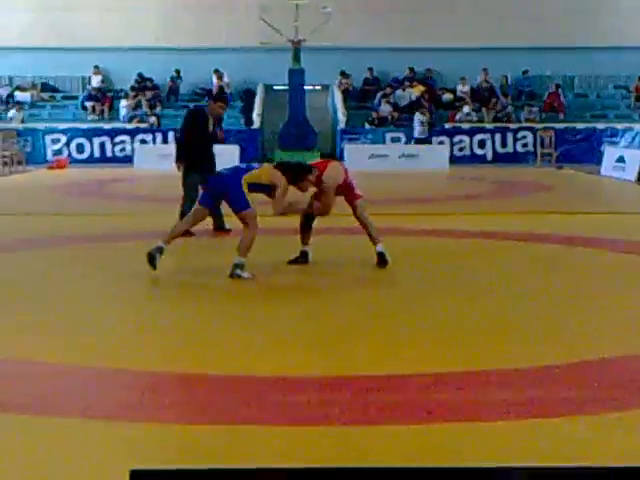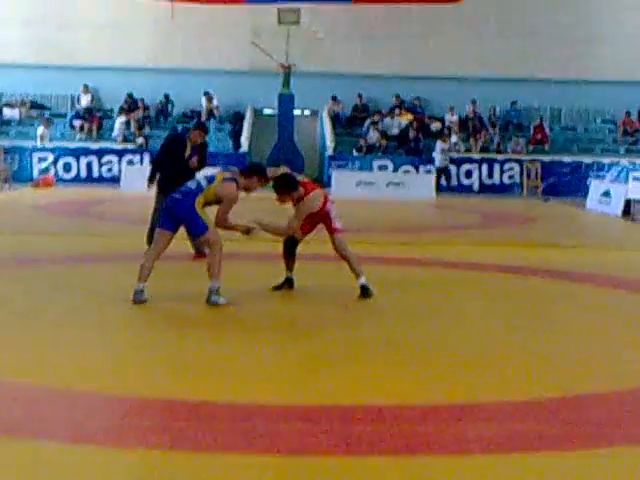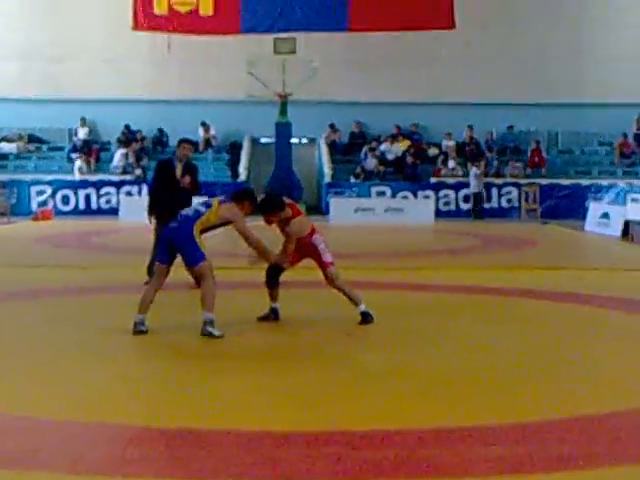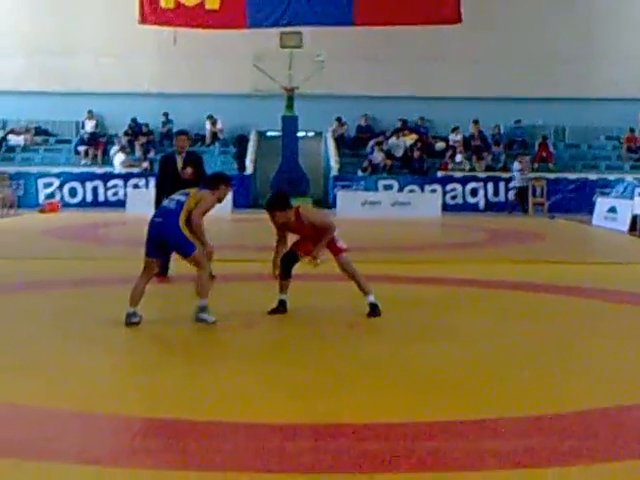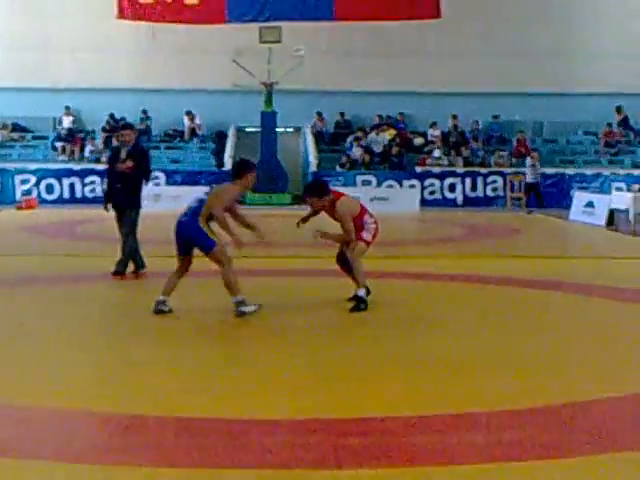
dt=1s
person 1, frame 1
left shoulder: (269, 172)
right shoulder: (282, 179)
left elbow: (273, 195)
right elbow: (277, 209)
right wrist: (298, 209)
left hip: (219, 178)
right hip: (234, 183)
left knee: (191, 219)
right knee: (251, 225)
left ankle: (159, 249)
right ankle: (238, 267)
person 1, frame 2
left shoulder: (231, 175)
right shoulder: (232, 192)
right elbow: (220, 222)
right wrist: (239, 228)
left hip: (174, 200)
right hip: (189, 206)
left knee: (156, 248)
right knee: (215, 246)
left ankle: (139, 291)
right ankle: (213, 293)
person 1, frame 3
left shoulder: (219, 204)
right shoulder: (233, 210)
right elbow: (251, 240)
right wrist: (268, 255)
left hip: (170, 230)
right hip: (186, 233)
left knee: (156, 281)
right knee: (207, 278)
left ankle: (139, 323)
right ankle: (208, 324)
person 1, frame 4
left shoulder: (192, 194)
right shoulder: (209, 196)
right elbow: (195, 218)
left wrist: (201, 246)
right wrist: (206, 244)
left hip: (156, 225)
right hip: (173, 227)
left knee: (147, 274)
right knee: (204, 265)
left ankle: (132, 314)
right ankle: (202, 310)
person 1, frame 5
left shoulder: (228, 190)
right shoulder: (231, 191)
left elbow: (237, 216)
right elbow: (216, 212)
left wrist: (253, 228)
right wrist: (233, 235)
left hip: (182, 225)
right hip: (194, 225)
left knee: (183, 268)
right knee: (225, 262)
left ankle: (161, 303)
right ankle: (240, 304)
person 2, frame 1
left shoulder: (217, 118)
right shoulder: (194, 113)
right elbow: (183, 137)
left wrist: (219, 136)
right wrist: (180, 159)
left hip: (207, 161)
right hip: (191, 161)
right knee: (190, 194)
left ankle: (218, 224)
person 2, frame 2
left shoulder: (202, 145)
right shoulder: (174, 138)
left elbow: (203, 163)
right elbow: (159, 158)
left wrist: (197, 164)
right wrist: (152, 178)
left hip: (186, 185)
right hip: (167, 184)
right knee: (158, 215)
left ankle: (199, 249)
right ankle: (152, 245)
person 2, frame 3
left shoulder: (192, 168)
right shoulder: (163, 165)
left elbow: (196, 190)
right elbow: (155, 187)
left wrist: (190, 185)
right wrist: (152, 210)
right hip: (164, 212)
right ankle: (153, 276)
person 2, frame 4
left shoulder: (196, 158)
right shoulder: (165, 159)
left elbow: (203, 179)
right elbow: (160, 184)
left wrist: (192, 176)
right wrist: (158, 205)
right ankle: (162, 271)
person 2, frame 5
left shoulder: (141, 152)
right shoulder: (115, 151)
left elbow: (146, 174)
right elbow: (110, 175)
left wrist: (128, 171)
right wrist: (107, 198)
left hip: (131, 200)
right hip: (118, 200)
left knee: (127, 234)
right knee: (128, 234)
left ankle: (121, 268)
right ankle: (139, 265)
person 3, frame 1
left shoulder: (326, 180)
left elbow: (326, 210)
left hip: (345, 183)
right hip: (327, 187)
left knee: (360, 215)
right knee: (306, 215)
left ankle: (380, 252)
right ankle: (304, 254)
person 3, frame 2
left shoulder: (306, 204)
right shoulder: (294, 181)
left elbow: (287, 231)
left wrist: (264, 226)
left hip: (326, 212)
right hip: (311, 214)
left knee: (341, 248)
right knee: (290, 242)
left ankle: (364, 285)
right ankle: (289, 280)
person 3, frame 3
left shoulder: (292, 227)
right shoulder: (282, 203)
left elbow: (285, 256)
right elbow: (267, 202)
left hip: (314, 245)
right hip: (298, 245)
left knee: (334, 281)
right knee: (272, 271)
left ankle: (364, 312)
right ankle: (274, 311)
person 3, frame 4
left shoulder: (305, 213)
right shoulder: (279, 221)
left elbow: (331, 226)
right elbow: (282, 242)
left wrist: (319, 248)
right wrist: (275, 262)
left hip: (327, 236)
right hip: (309, 238)
left knee: (347, 268)
right knee: (285, 261)
left ankle: (372, 303)
right ankle: (282, 303)
person 3, frame 5
left shoulder: (340, 208)
right shoulder: (326, 198)
left elbow: (350, 237)
right elbow: (318, 209)
left wrist: (326, 235)
right wrist: (307, 217)
left hip: (367, 226)
right hip: (355, 225)
left knee: (352, 257)
right knee: (341, 259)
left ankle: (362, 298)
right ankle: (362, 289)
